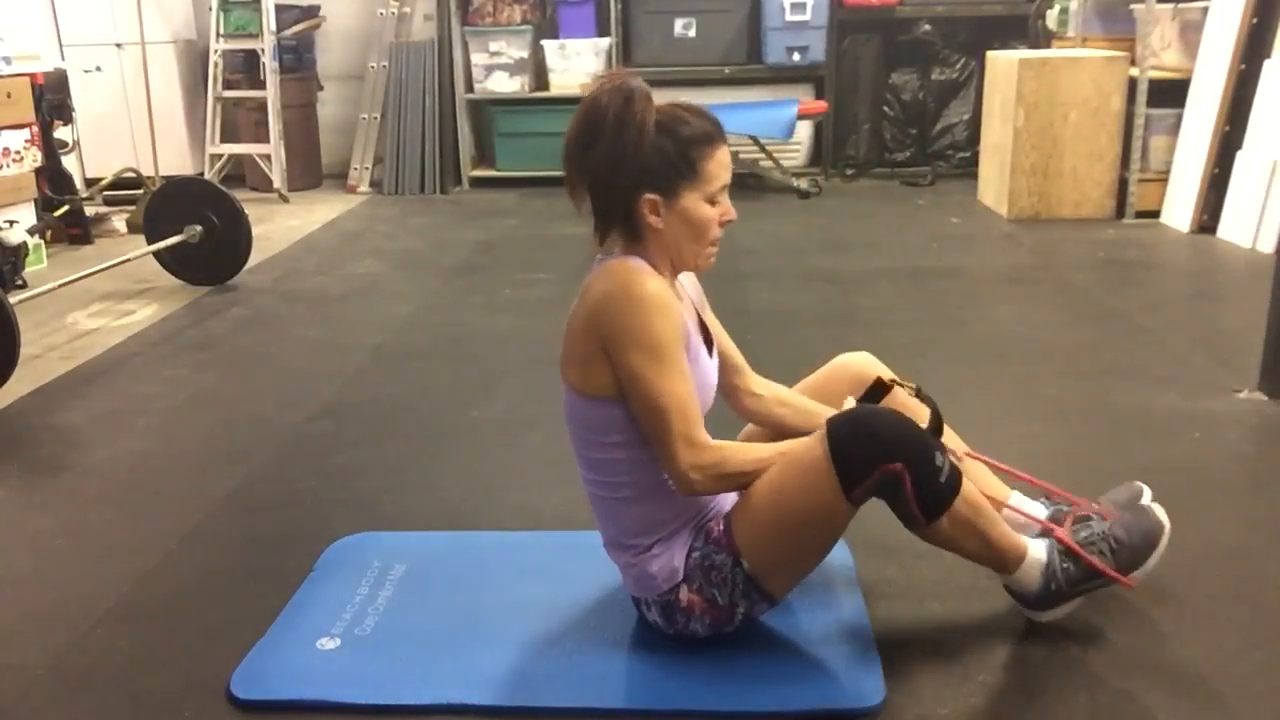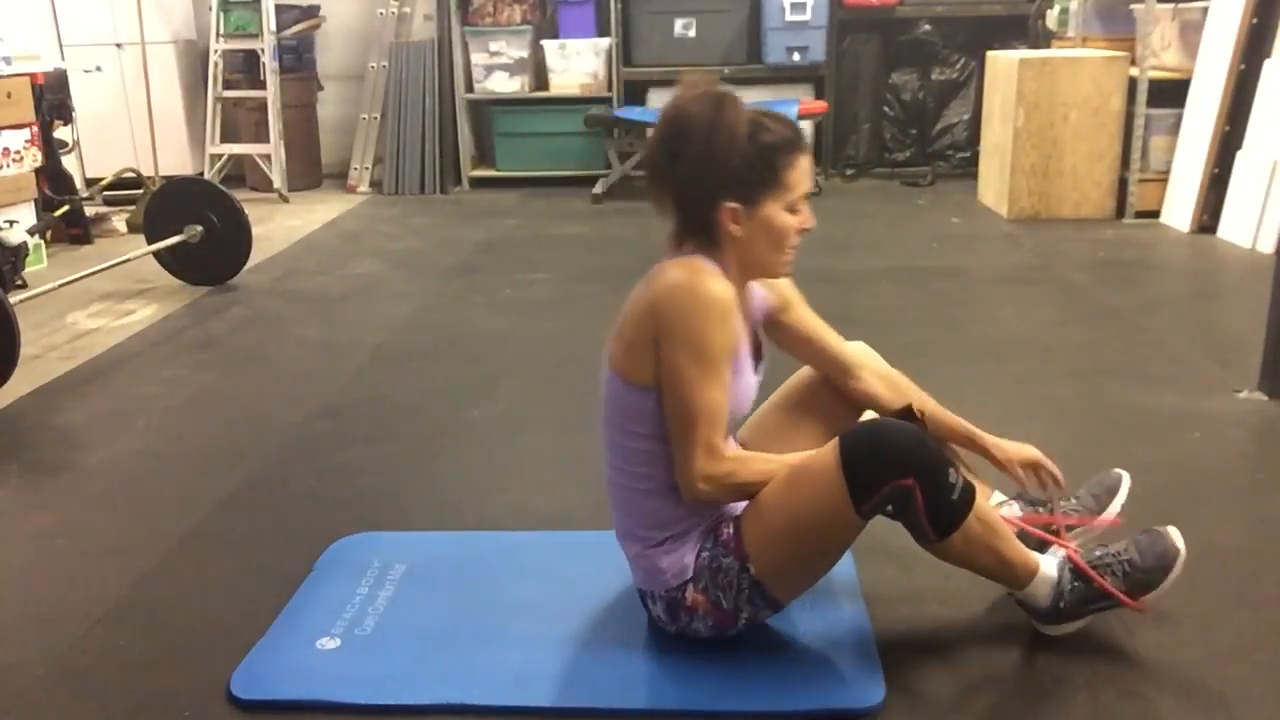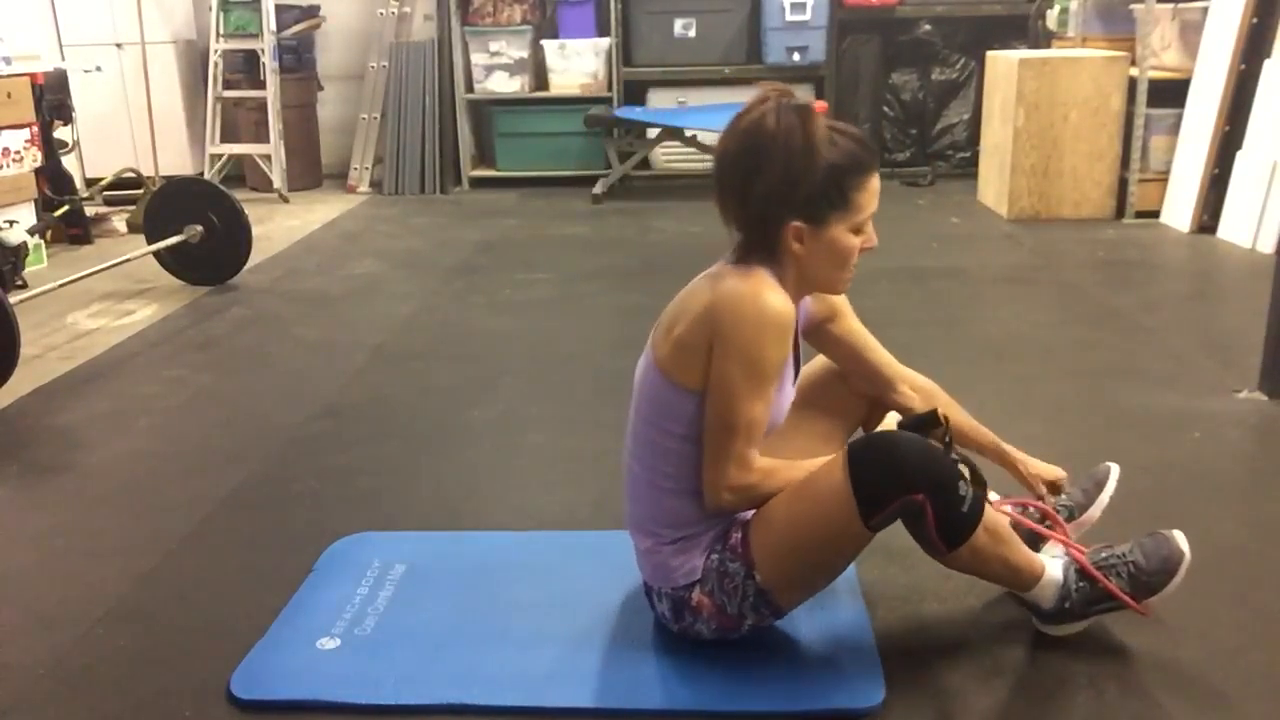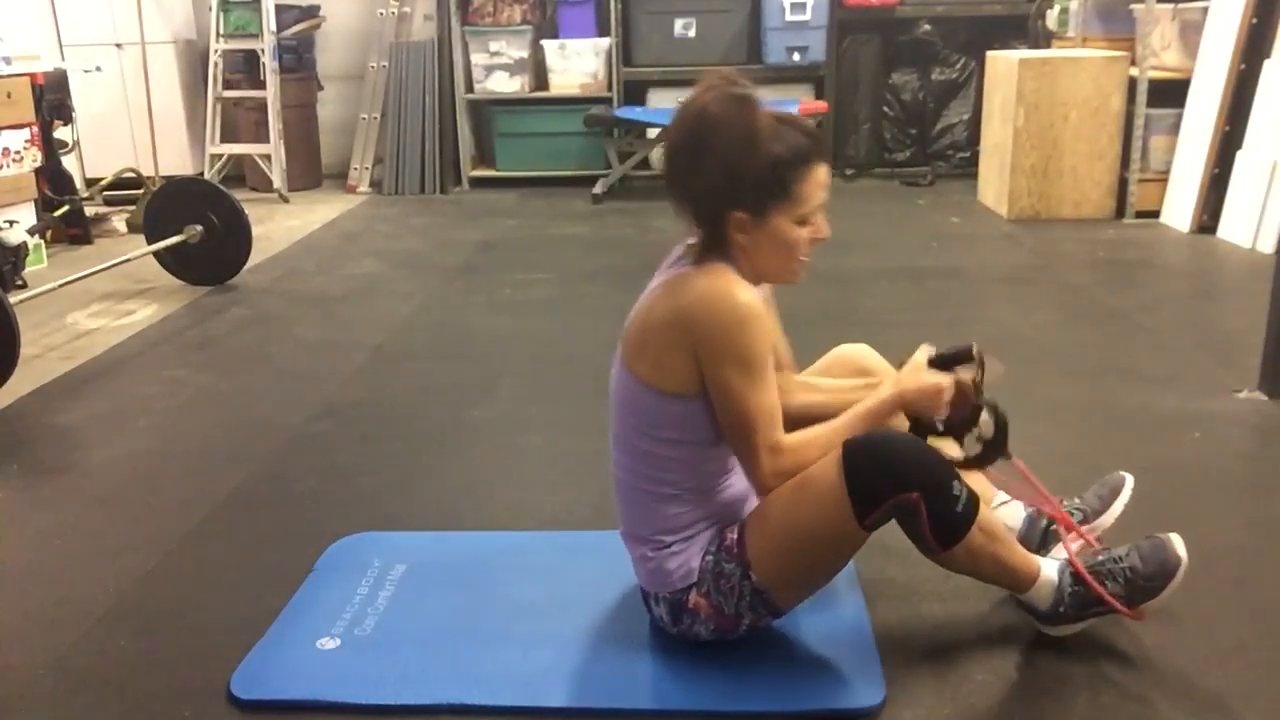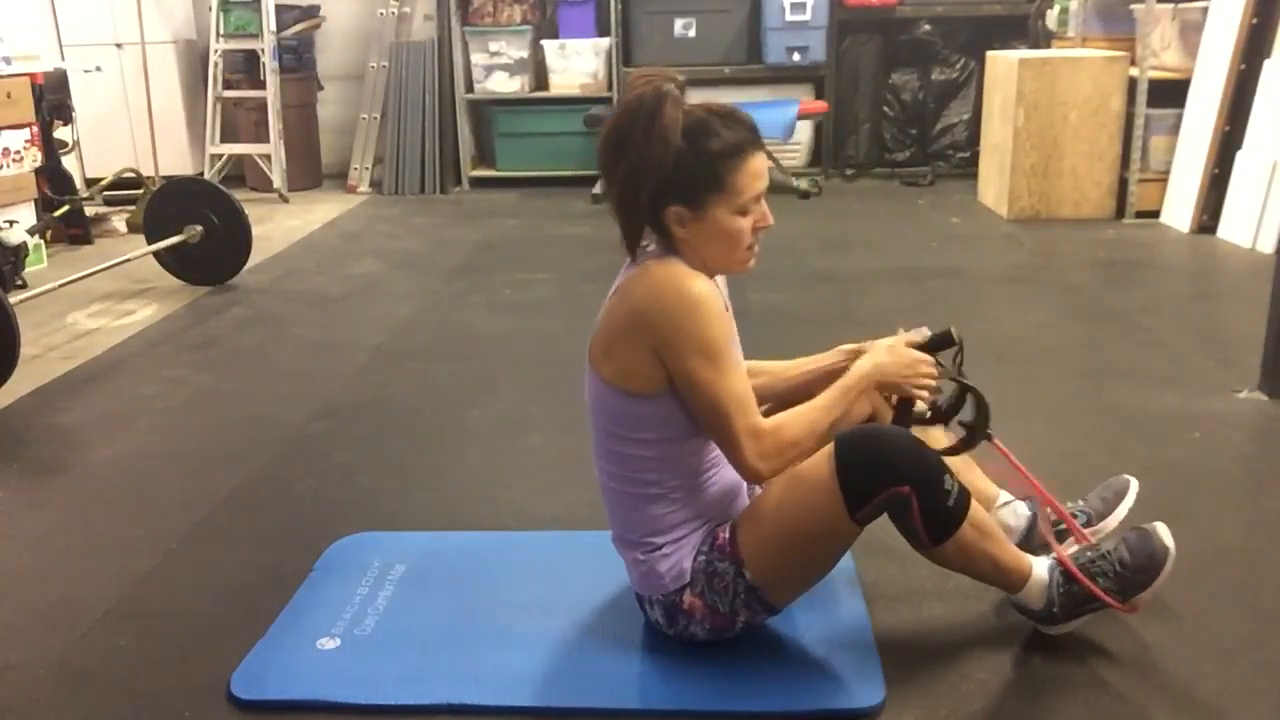
dt=0.3s
person 1, frame 1
left shoulder: (659, 274)
right shoulder: (633, 292)
left elbow: (748, 390)
right elbow: (693, 464)
left wrist: (851, 432)
right wrist: (849, 446)
left hip: (700, 533)
right hip: (688, 582)
left knee: (859, 374)
right knee: (875, 440)
left ankle: (1032, 521)
right ankle: (1040, 574)
person 1, frame 2
left shoulder: (743, 278)
right shoulder: (697, 294)
left elbow: (864, 379)
right elbow: (703, 473)
left wrist: (987, 445)
right wrist: (833, 462)
left hip: (710, 530)
right hip: (695, 582)
left knee: (856, 362)
right knee: (889, 453)
left ankle: (1010, 521)
right ankle: (1050, 589)
person 1, frame 3
left shoulder: (785, 280)
right shoulder: (758, 305)
left elbow: (900, 386)
right elbow: (729, 483)
left wrist: (1015, 461)
right wrist: (856, 467)
left hip: (712, 537)
right hip: (702, 583)
left knee: (863, 377)
right knee: (899, 465)
left ankle: (1003, 528)
right ankle: (1055, 589)
person 1, frame 4
left shoulder: (710, 269)
right shoulder: (724, 302)
left elbow: (781, 393)
right elbow: (770, 464)
left wrist: (896, 390)
right wrist: (890, 401)
left hip: (712, 525)
right hip: (699, 585)
left knee: (858, 365)
right knee: (892, 464)
left ankle: (1015, 525)
right ankle: (1051, 592)
person 1, frame 5
left shoulder: (668, 269)
right shoulder: (677, 294)
left elbow: (733, 386)
right elbow: (756, 453)
left wrist: (855, 362)
right wrist: (865, 376)
left hip: (704, 526)
right hip: (693, 585)
left knee: (864, 385)
right knee: (883, 458)
left ankle: (1018, 524)
right ankle: (1045, 591)
